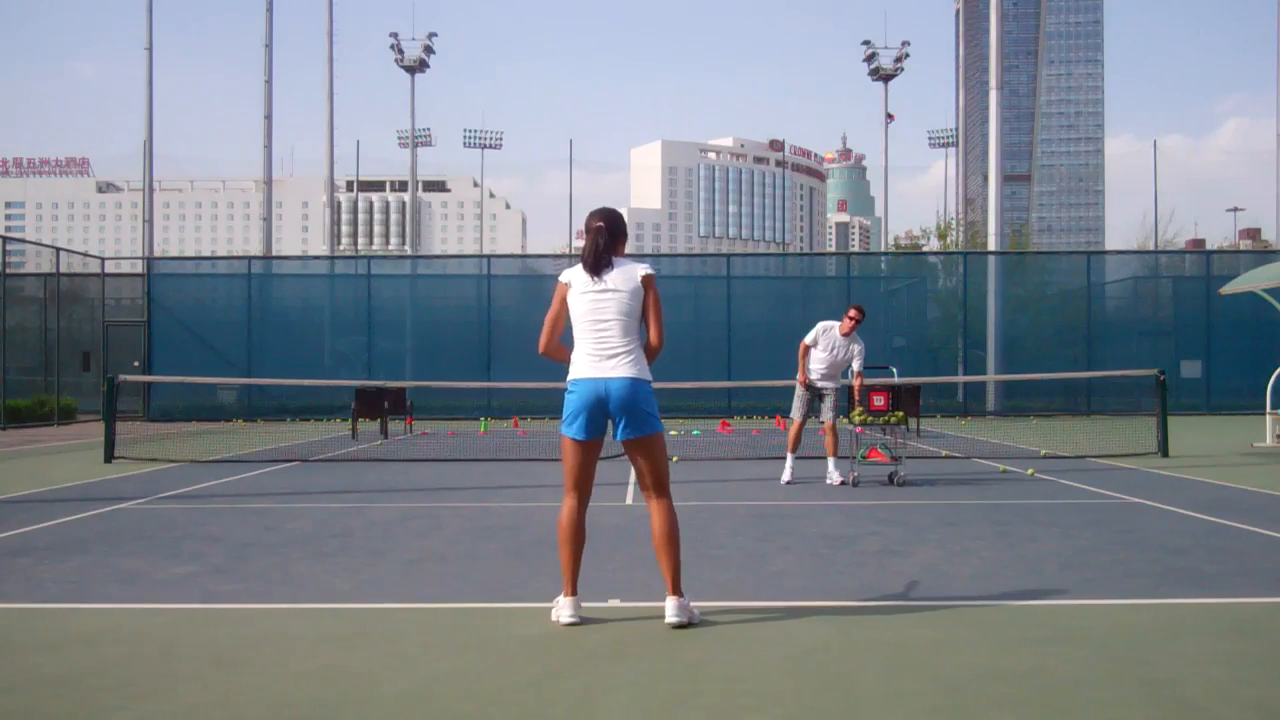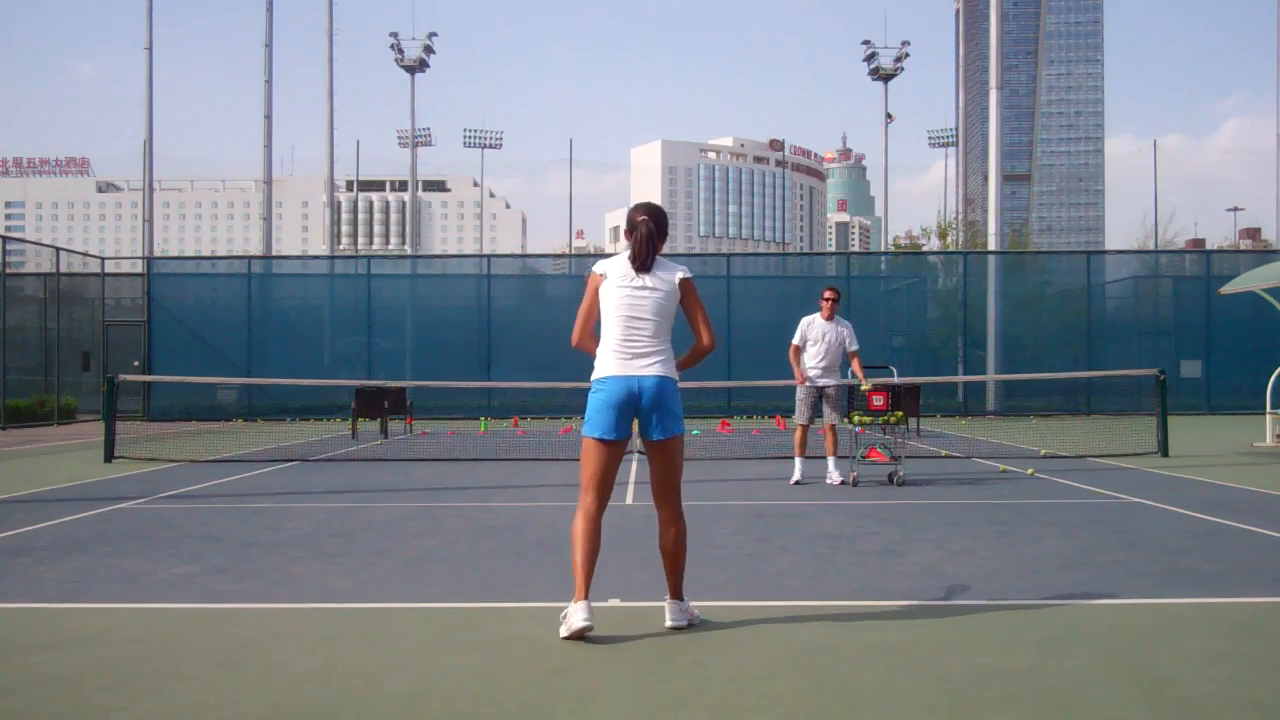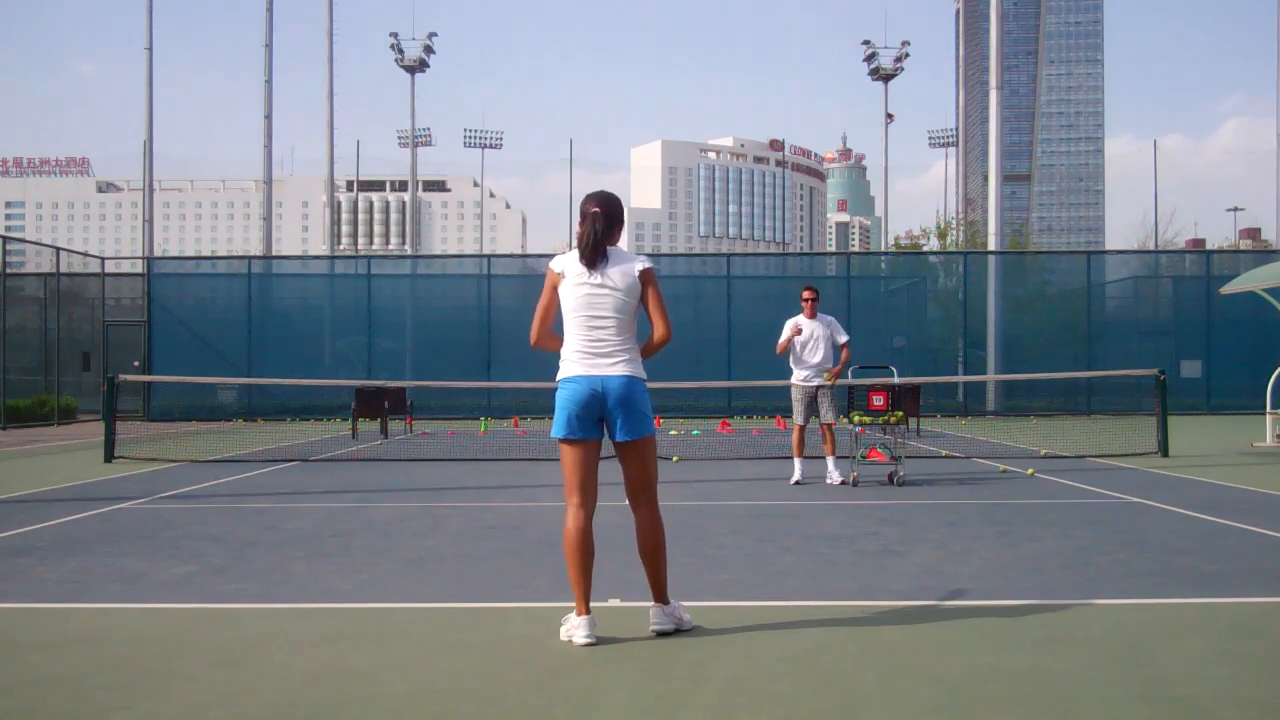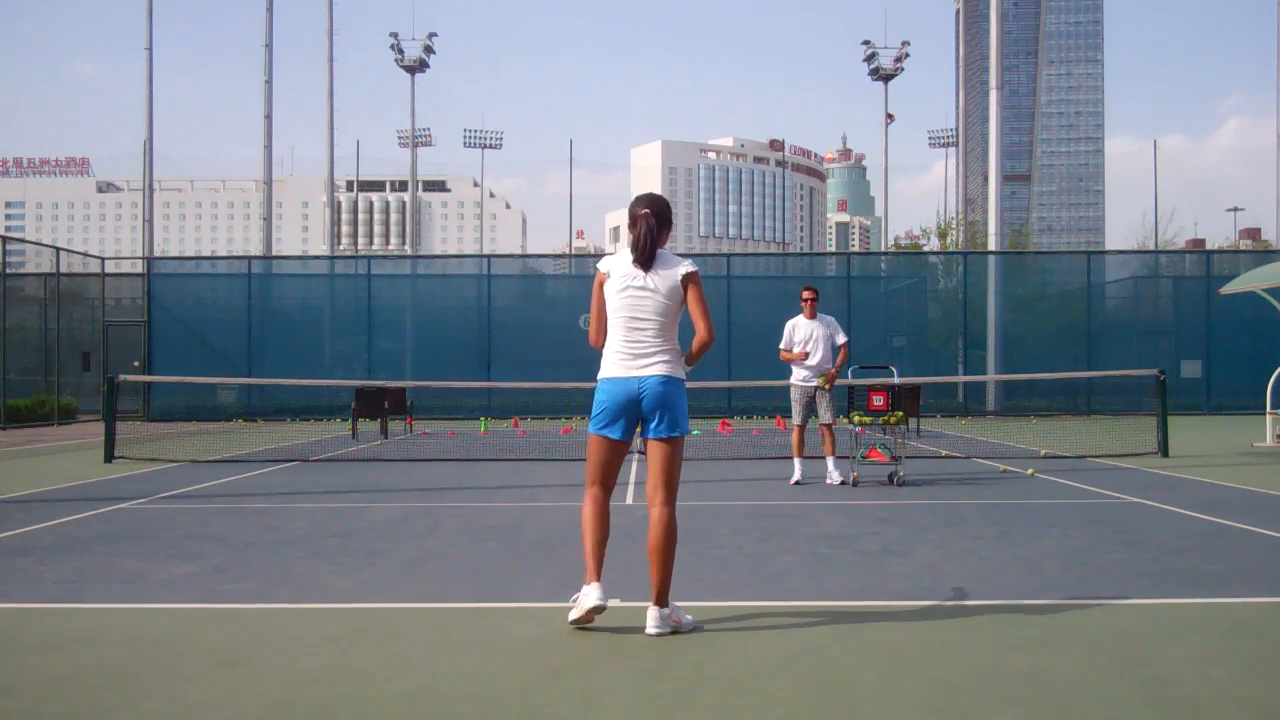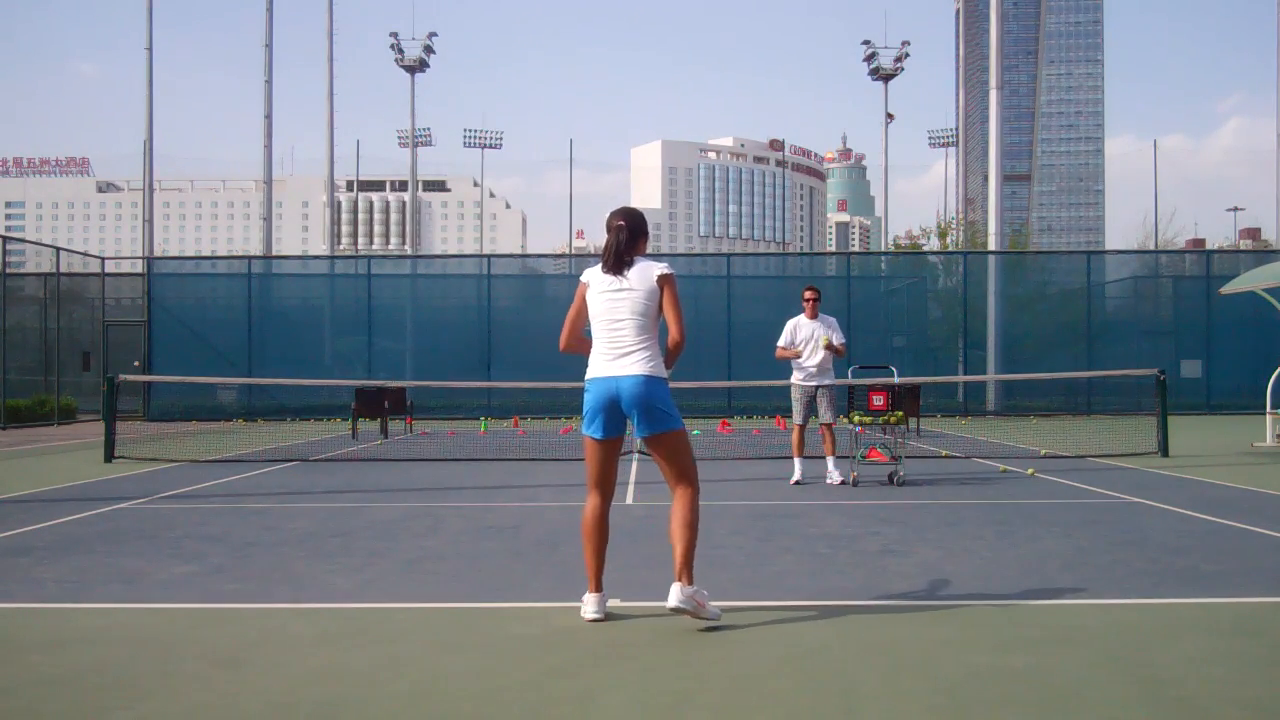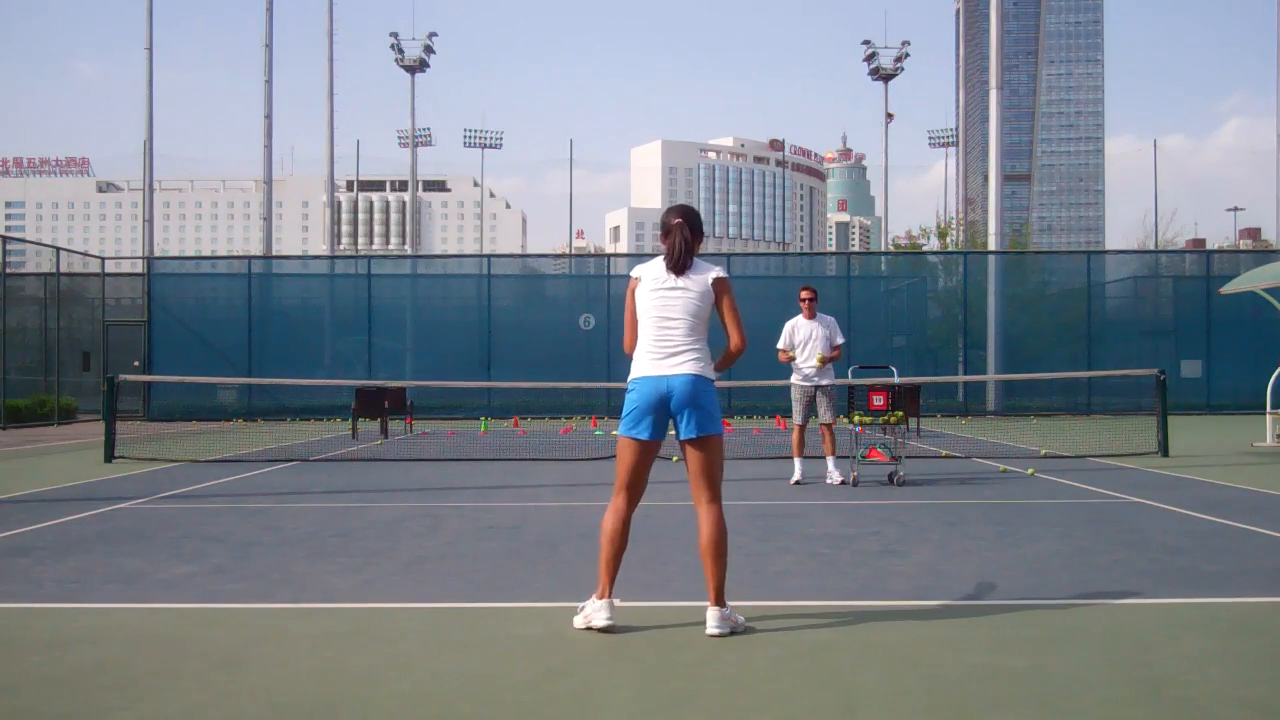
dt=0.7s
person 1, frame 1
left shoulder: (569, 278)
right shoulder: (641, 273)
left elbow: (547, 346)
right elbow: (656, 340)
left hip: (582, 387)
right hip: (631, 386)
left knee: (575, 499)
right knee: (658, 496)
left ankle: (568, 599)
right ankle: (674, 600)
person 1, frame 2
left shoulder: (603, 270)
right shoulder: (678, 275)
left elbow: (579, 339)
right elbow: (707, 341)
left hip: (609, 385)
right hip: (659, 386)
left knee: (590, 502)
right knee: (668, 502)
left ankle: (580, 603)
right ankle: (676, 604)
person 1, frame 3
left shoulder: (561, 266)
right shoulder: (639, 267)
left elbow: (538, 337)
right elbow: (662, 333)
left hip: (575, 385)
right hip: (626, 385)
left knee: (579, 506)
right knee: (645, 505)
left ankle: (582, 617)
right ankle: (661, 606)
person 1, frame 4
left shoulder: (608, 267)
right shoulder: (683, 270)
left elbow: (596, 338)
right elbow: (705, 334)
left hip: (614, 383)
right hip: (664, 384)
left knee: (596, 490)
right knee: (661, 501)
left ankle: (592, 585)
right ankle: (660, 609)
person 1, frame 5
left shoulder: (590, 278)
right shoulder: (659, 272)
left elbow: (567, 342)
right elbow: (677, 334)
left hip: (599, 384)
right hip: (645, 384)
left knee: (598, 496)
right knee: (685, 486)
left ankle: (593, 596)
right ankle: (683, 585)
person 1, frame 6
left shoulder: (640, 275)
right shoulder: (714, 276)
left elbow: (630, 345)
right elbow: (737, 342)
left hip: (644, 385)
right hip: (693, 385)
left knee: (622, 500)
right knee: (708, 501)
left ankle: (602, 602)
right ankle: (717, 610)
person 2, frame 1
left shoulder: (857, 346)
right shoulder: (824, 328)
left elbow: (857, 375)
right elbow: (804, 346)
left wrist: (857, 402)
right wrist: (801, 372)
left hip: (830, 385)
right hip: (807, 380)
left knee: (830, 426)
right knee: (798, 422)
left ankle: (832, 471)
right ankle: (788, 467)
person 2, frame 2
left shoulder: (845, 327)
right shoulder: (807, 322)
left elbow: (853, 356)
right elbow: (794, 349)
left wrist: (862, 379)
right wrist: (797, 370)
left hip: (831, 383)
right hip: (807, 381)
left knee: (830, 427)
right knee: (802, 425)
left ankle: (832, 471)
right ankle: (798, 470)
person 2, frame 3
left shoulder: (830, 322)
right shoulder: (792, 323)
left elbow: (845, 347)
right elbow: (779, 351)
left wrist: (840, 366)
right wrist: (791, 336)
left hip: (825, 381)
right hip: (801, 381)
left knee: (827, 426)
right knee: (799, 426)
left ankle: (832, 470)
right ankle: (798, 471)
person 2, frame 4
left shoulder: (829, 322)
right shoulder: (792, 324)
left elbow: (843, 349)
right elbow: (782, 354)
left wrist: (835, 369)
right wrist: (796, 356)
left hip: (824, 382)
right hip: (800, 382)
left knee: (827, 425)
right knee: (798, 426)
left ankle: (832, 470)
right ankle: (798, 471)
person 2, frame 5
left shoulder: (831, 322)
right shoulder: (793, 324)
left elbow: (842, 352)
right elbow: (778, 352)
left wrist: (834, 348)
right wrist: (789, 354)
left hip: (825, 382)
right hip: (801, 382)
left knee: (827, 425)
right knee: (799, 425)
left ankle: (832, 470)
right ankle: (797, 471)
person 2, frame 6
left shoulder: (829, 322)
right shoulder: (792, 325)
left elbow: (838, 351)
right elbow: (781, 353)
left wrist: (828, 358)
right wrist: (785, 357)
left hip: (825, 381)
right hip: (801, 381)
left knee: (827, 425)
right knee: (799, 426)
left ankle: (832, 470)
right ankle: (798, 471)
